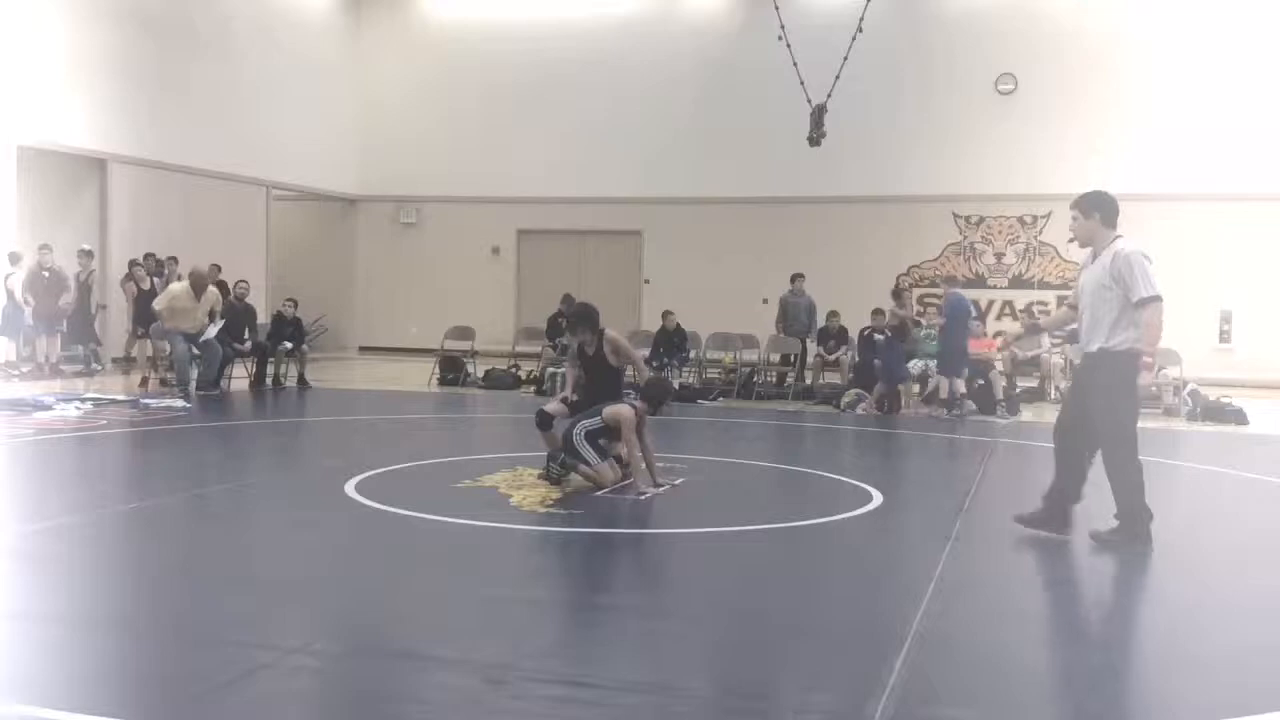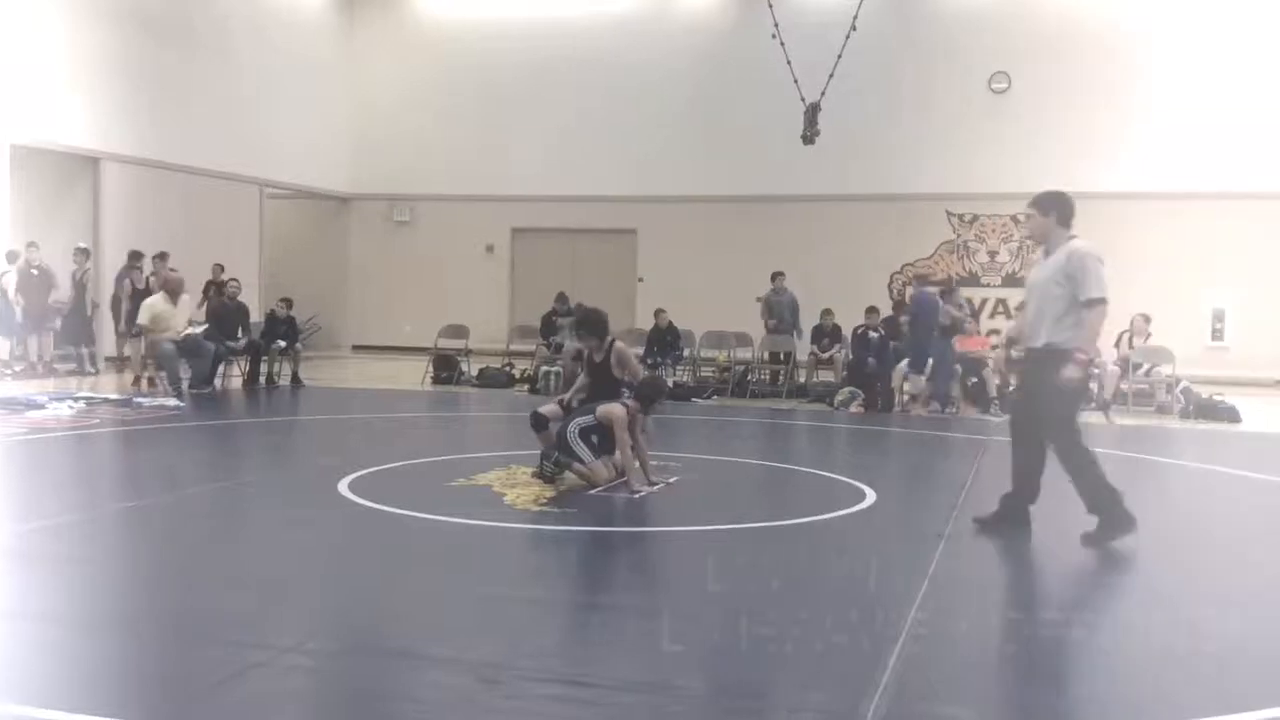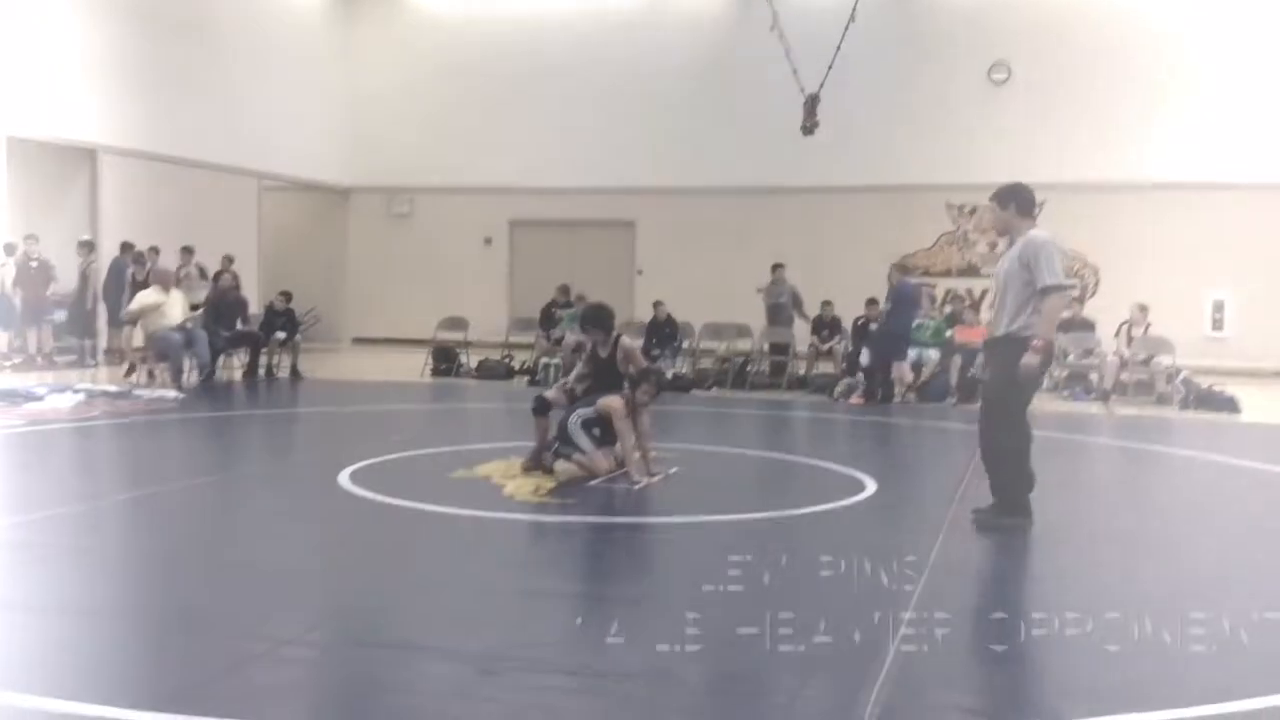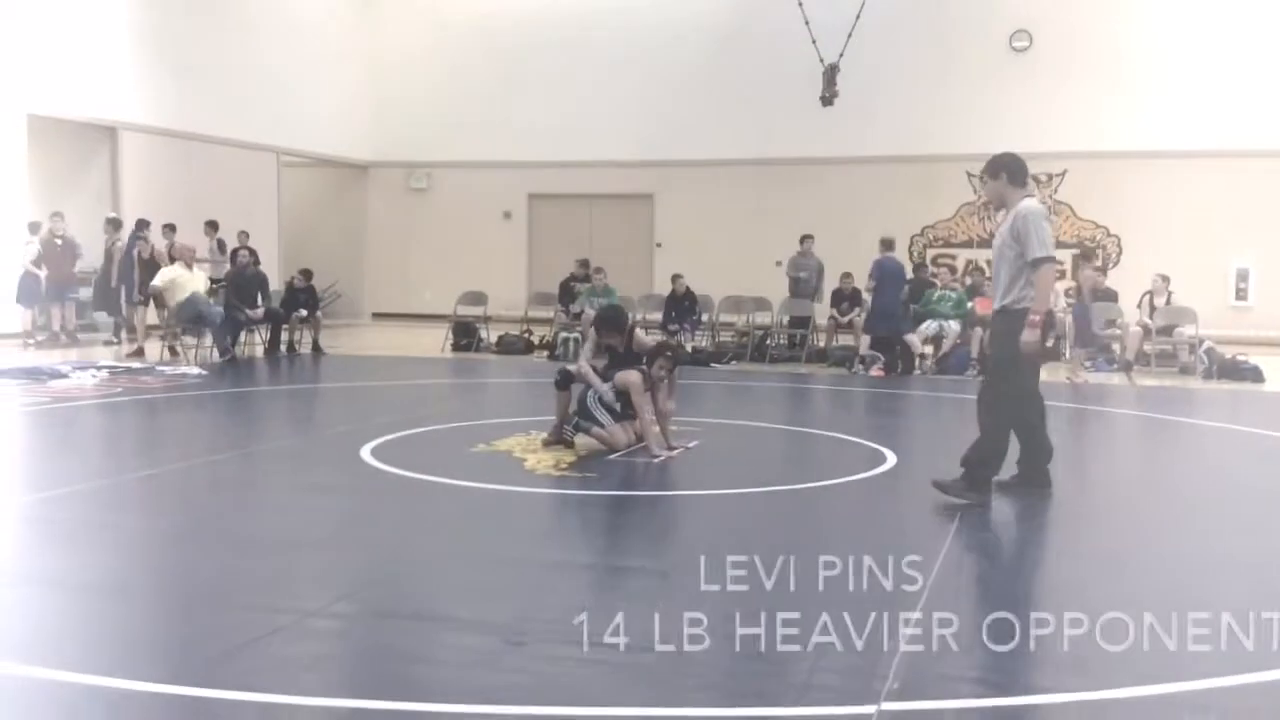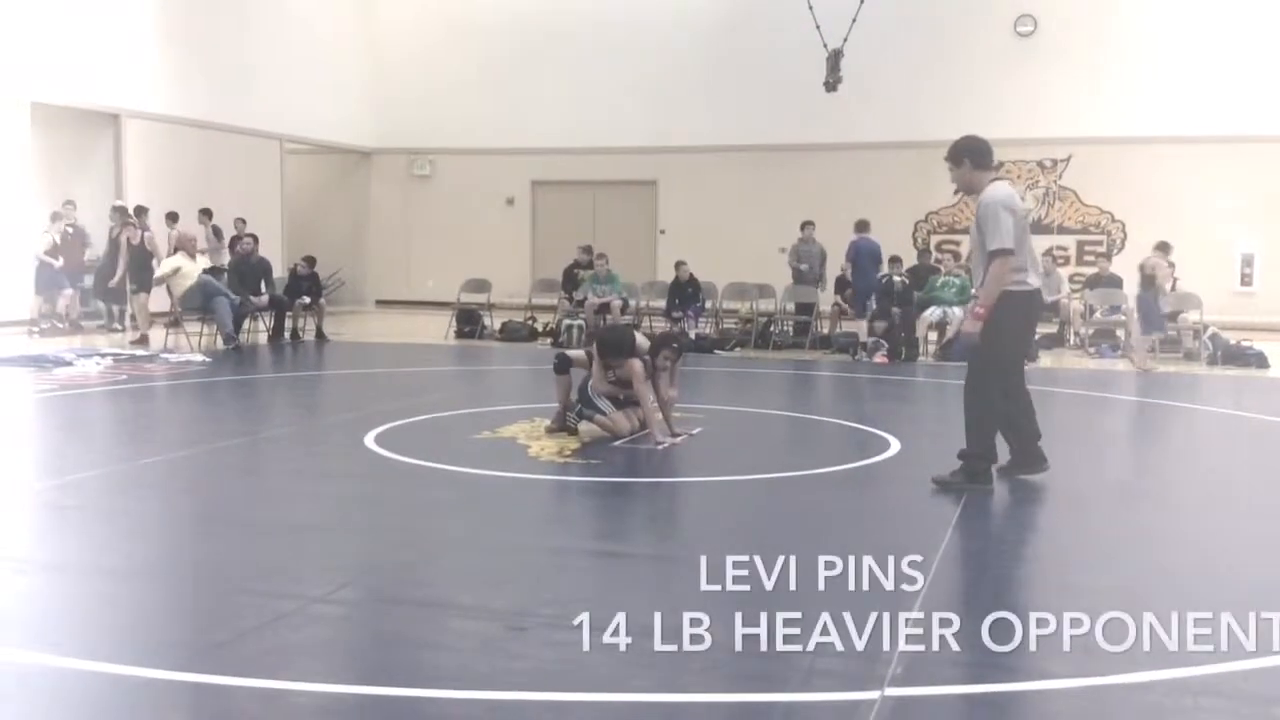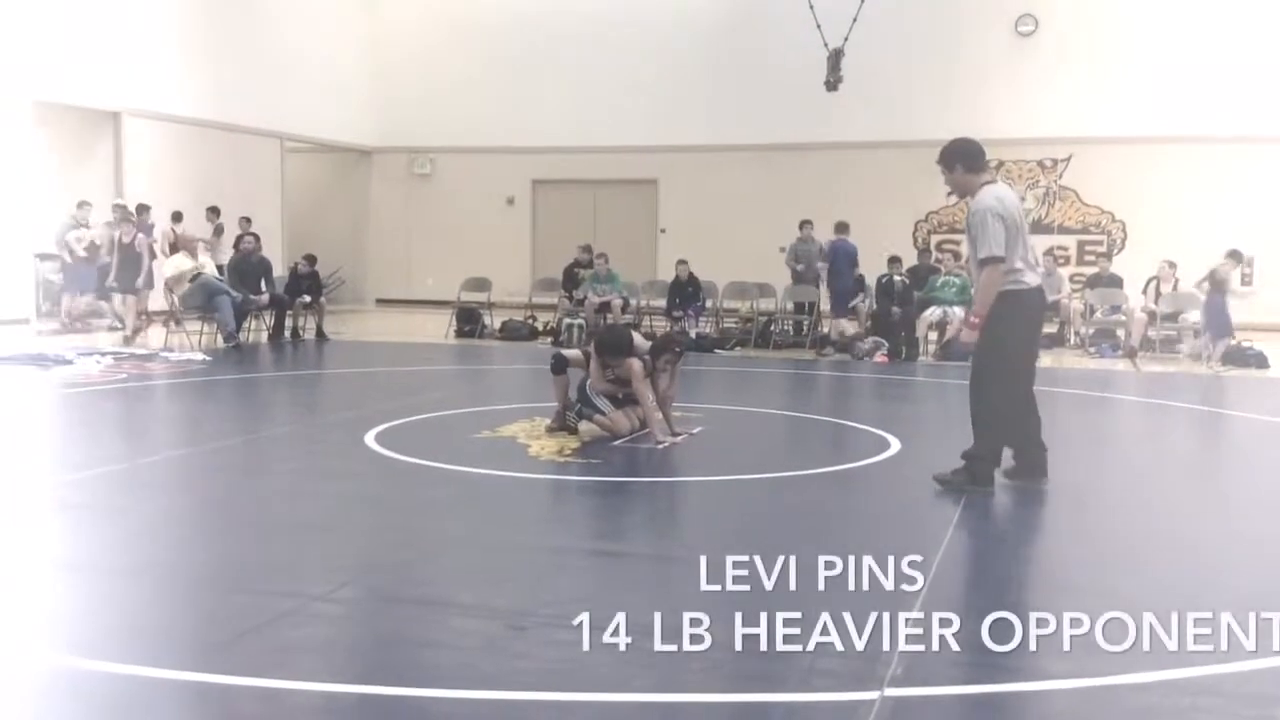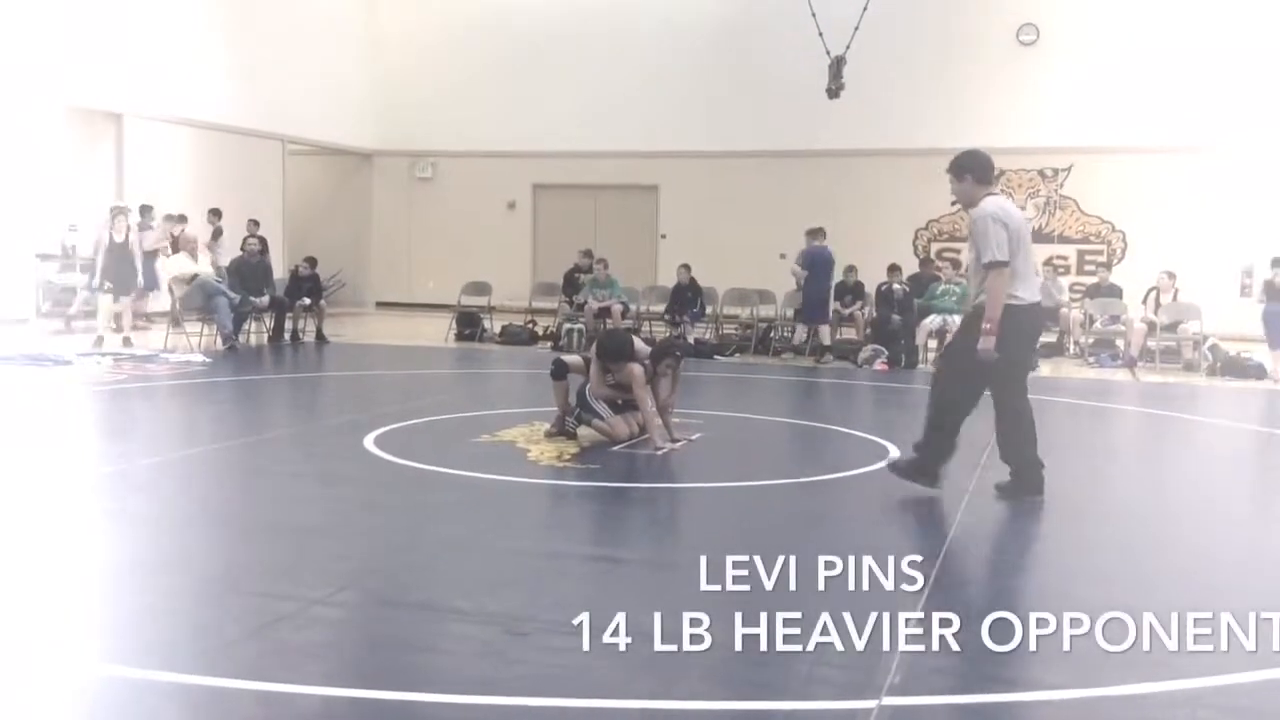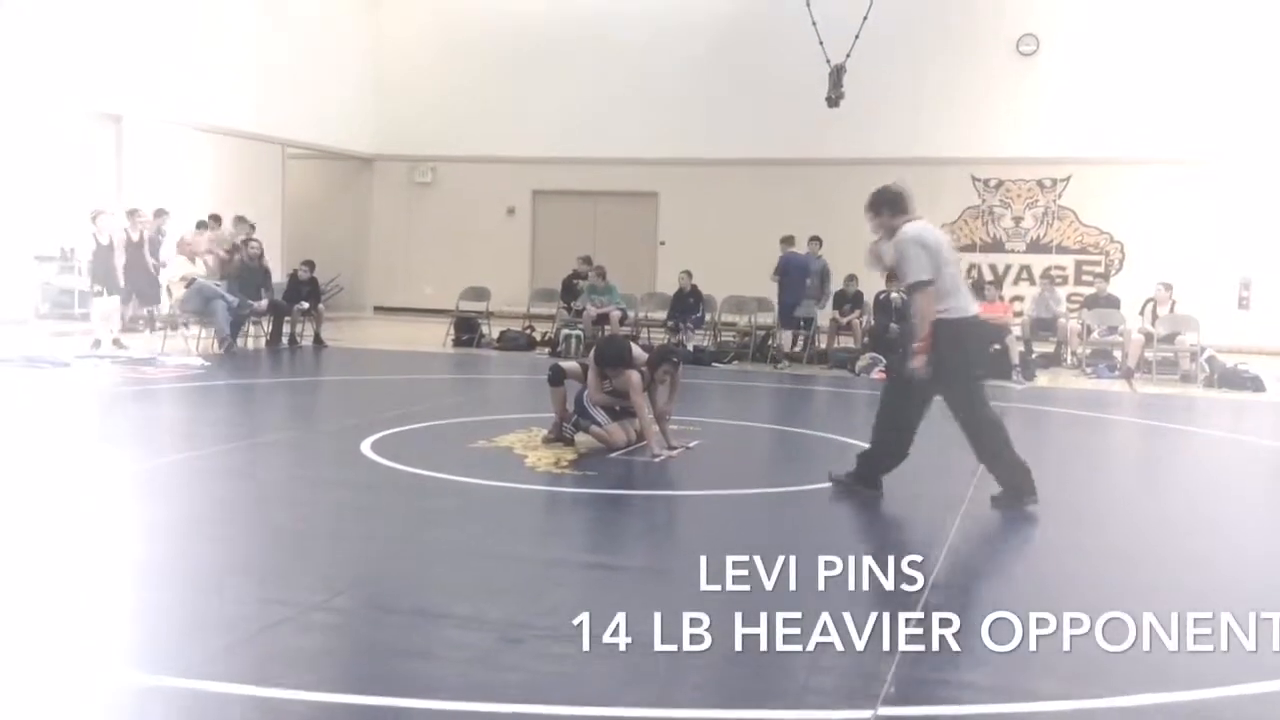
dt=0.4s
person 1, frame 1
left shoulder: (1126, 256)
right shoulder: (1091, 260)
left elbow: (1152, 308)
right elbow: (1074, 310)
left wrist: (1146, 361)
right wrist: (1033, 327)
left hip: (1118, 364)
right hip: (1093, 362)
left knee: (1118, 447)
right knee: (1068, 434)
left ankle: (1135, 527)
right ankle: (1056, 512)
person 1, frame 2
left shoulder: (1079, 255)
right shoulder: (1045, 259)
left elbow: (1096, 309)
left wrist: (1079, 360)
right wrist: (1013, 339)
left hip: (1060, 361)
right hip: (1036, 358)
left knee: (1064, 440)
right knee: (1025, 437)
left ankle: (1113, 515)
right ankle: (1015, 511)
person 1, frame 3
left shoulder: (1038, 243)
right shoulder: (1014, 248)
left elbow: (1056, 296)
left wrist: (1038, 347)
right wrist: (991, 345)
left hip: (1024, 348)
right hip: (1006, 346)
left knee: (996, 423)
right knee: (1007, 425)
left ankle: (1013, 504)
right ankle: (1011, 501)
person 1, frame 4
left shoulder: (1029, 213)
right shoulder: (1014, 216)
left elbow: (1045, 269)
left wrist: (1034, 322)
right wrist: (999, 321)
left hip: (1020, 319)
right hip: (1011, 318)
left knee: (995, 400)
right knee: (1021, 399)
left ankle: (976, 479)
right ankle: (1034, 471)
person 1, frame 5
left shoulder: (993, 200)
right shoulder: (998, 194)
left elbow: (1002, 262)
left wrist: (978, 313)
right wrist: (983, 306)
left hip: (1007, 302)
right hip: (1019, 299)
left knee: (982, 386)
right knee: (1007, 382)
left ankle: (976, 469)
right ankle: (1027, 454)
person 1, frame 6
left shoulder: (984, 206)
right shoulder: (1001, 192)
left elbow: (993, 269)
left wrist: (974, 322)
left hip: (1009, 302)
right hip: (1028, 296)
left knee: (988, 388)
right knee: (1016, 386)
left ankle: (980, 470)
right ankle: (1031, 461)
person 1, frame 7
left shoulder: (985, 213)
right shoulder: (1006, 207)
left elbow: (998, 274)
left wrist: (988, 330)
left hip: (1006, 314)
right hip: (1028, 312)
left knee: (951, 384)
right knee: (1011, 396)
left ankle: (926, 463)
right ankle: (1028, 477)
person 1, frame 8
left shoulder: (906, 238)
right shoulder: (926, 232)
left elbow: (923, 295)
left wrist: (919, 349)
right wrist: (888, 265)
left hip: (947, 330)
right hip: (969, 327)
left knee: (899, 401)
right knee: (973, 410)
left ankle: (868, 474)
right ankle: (1017, 484)
